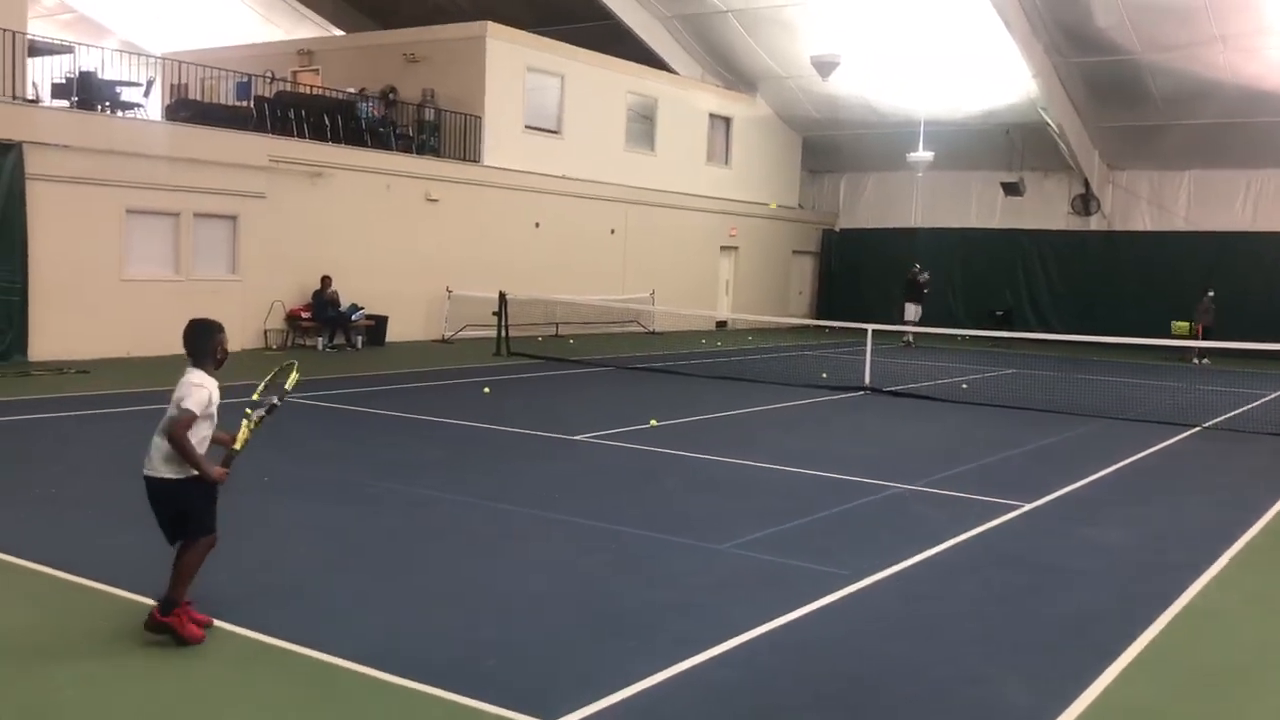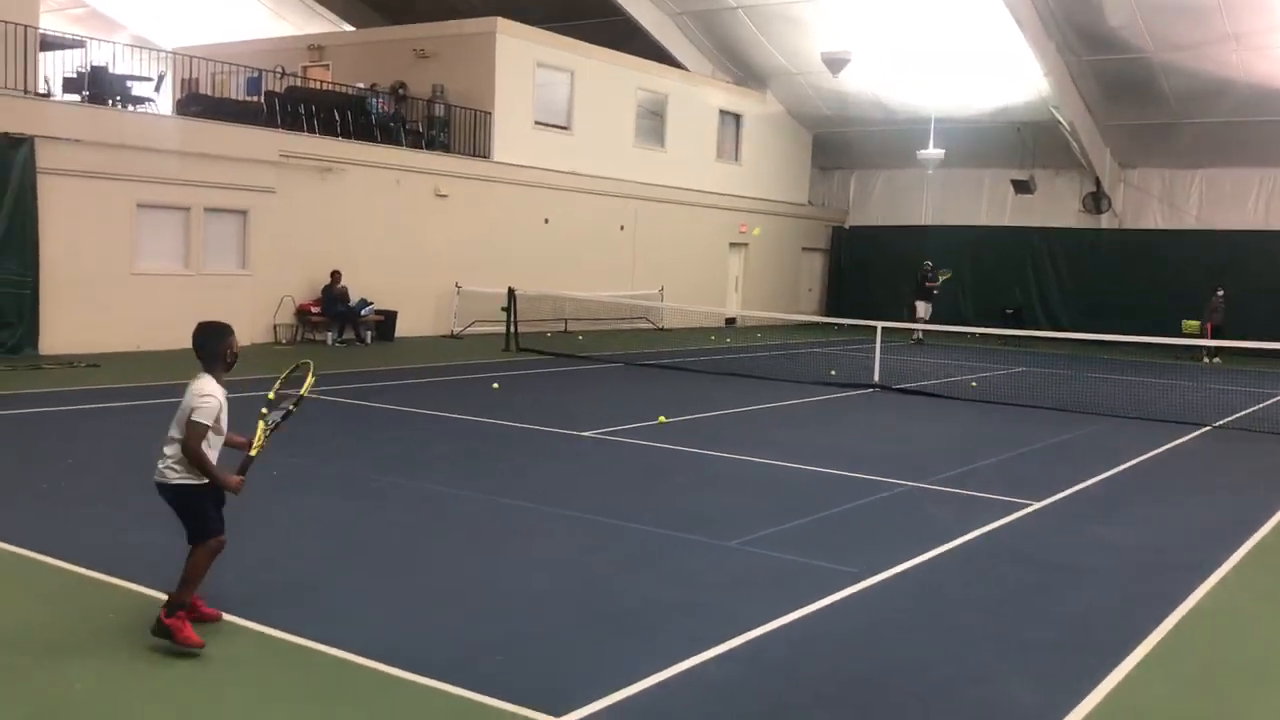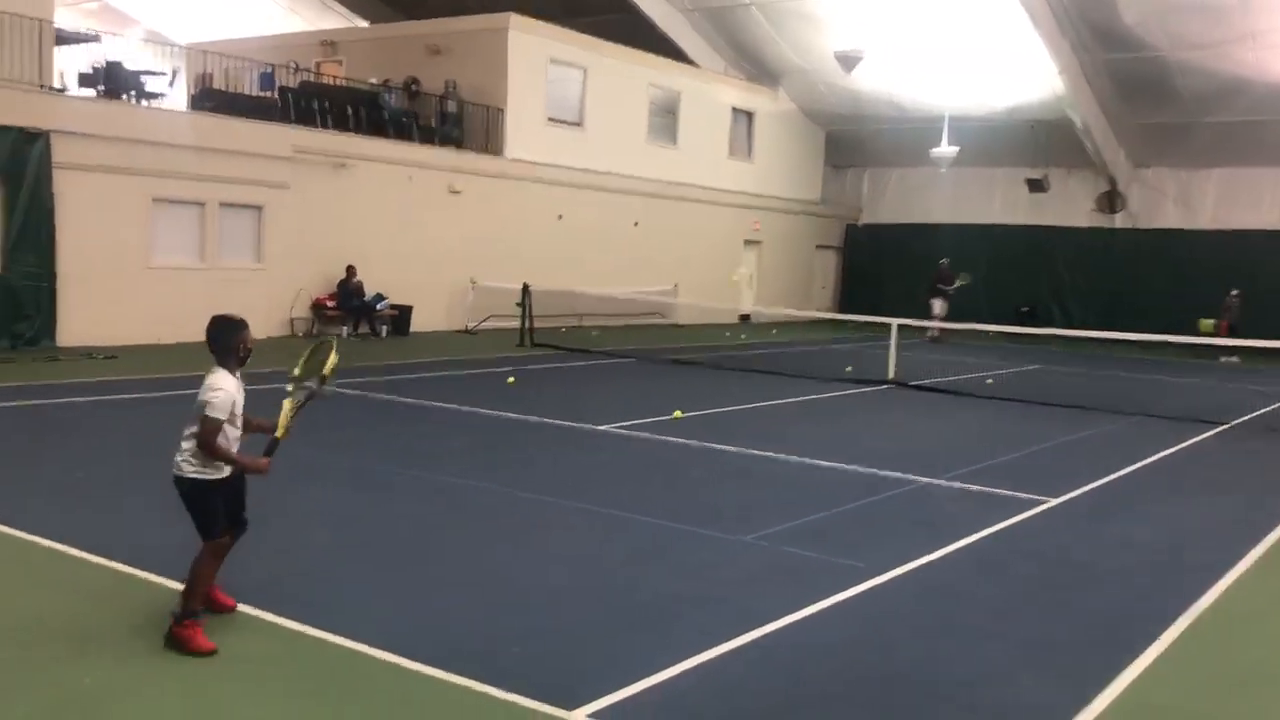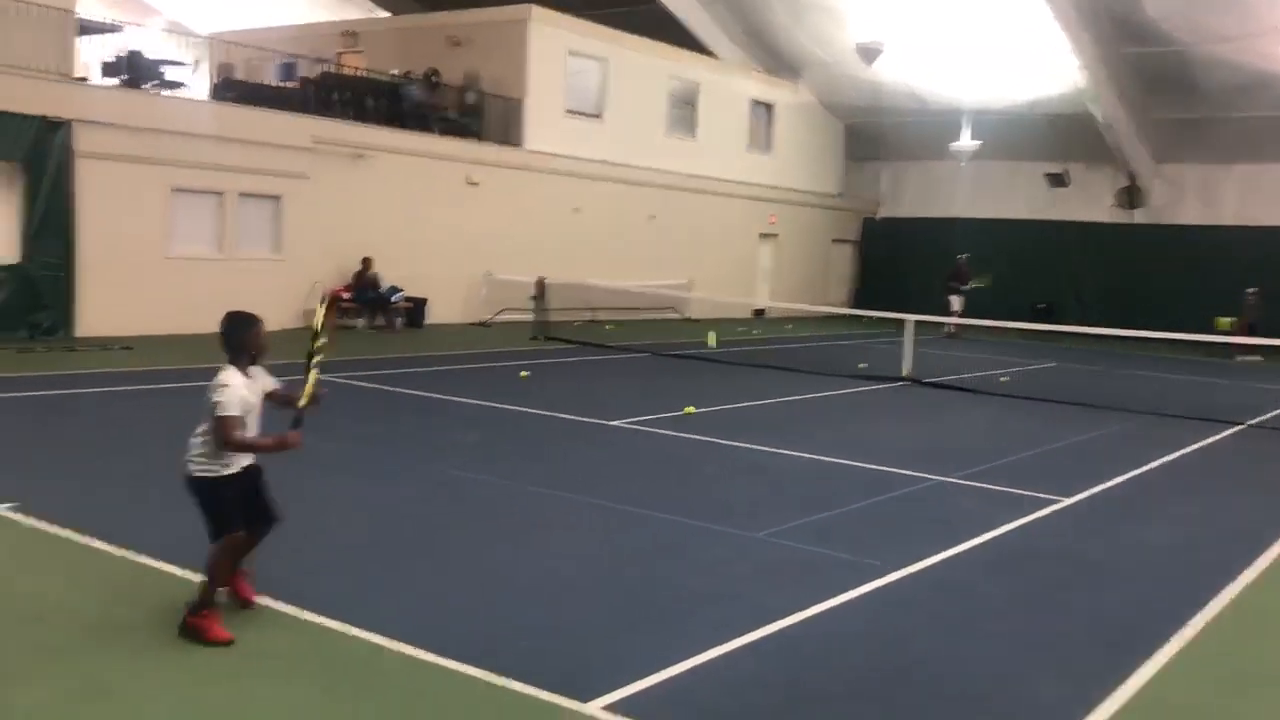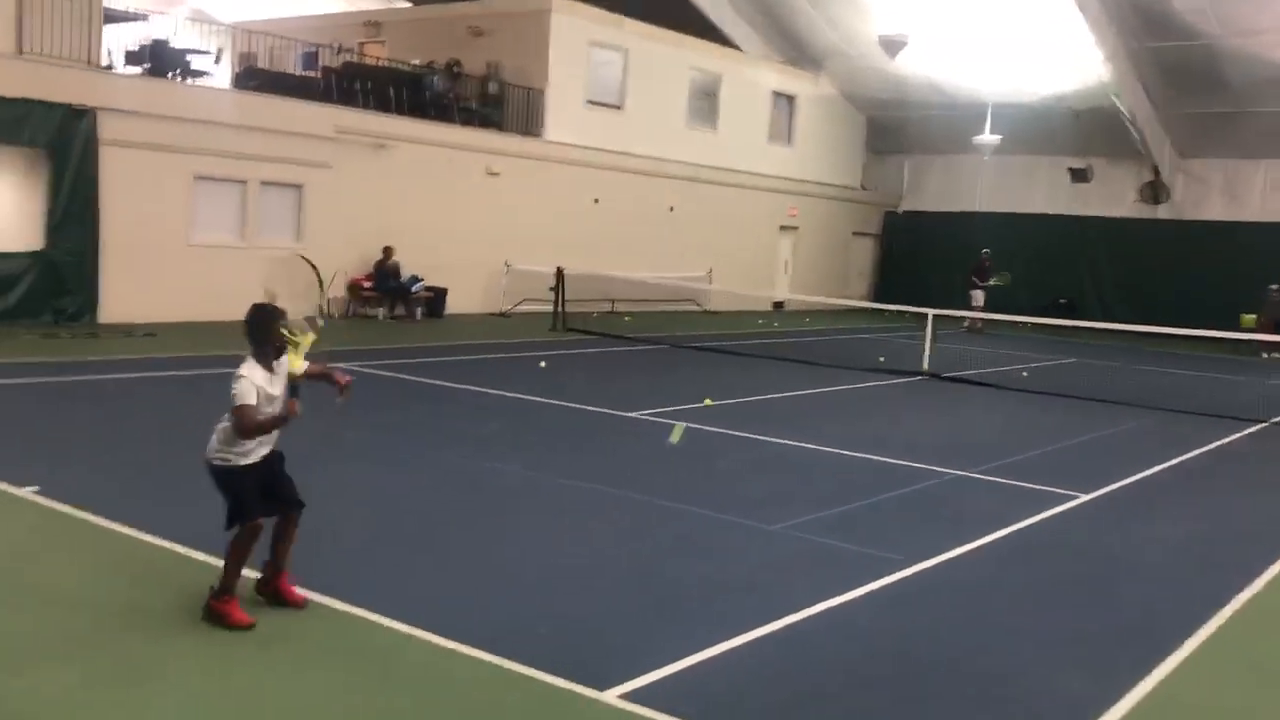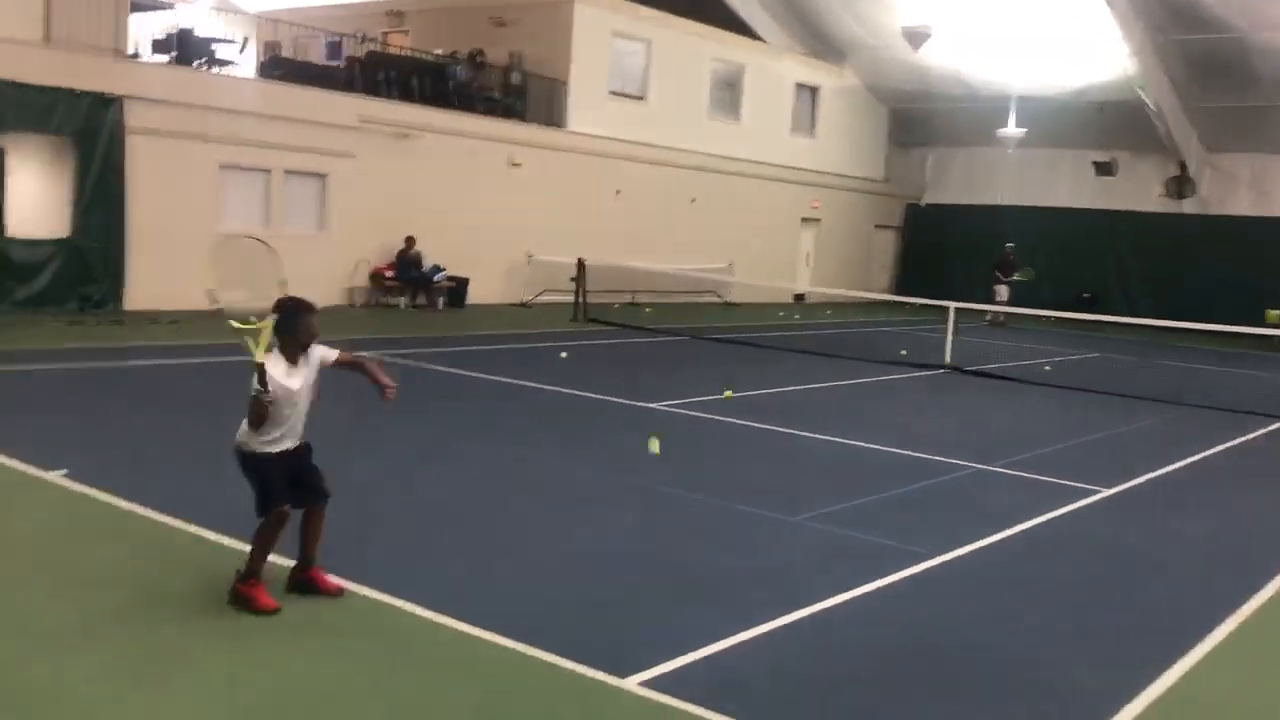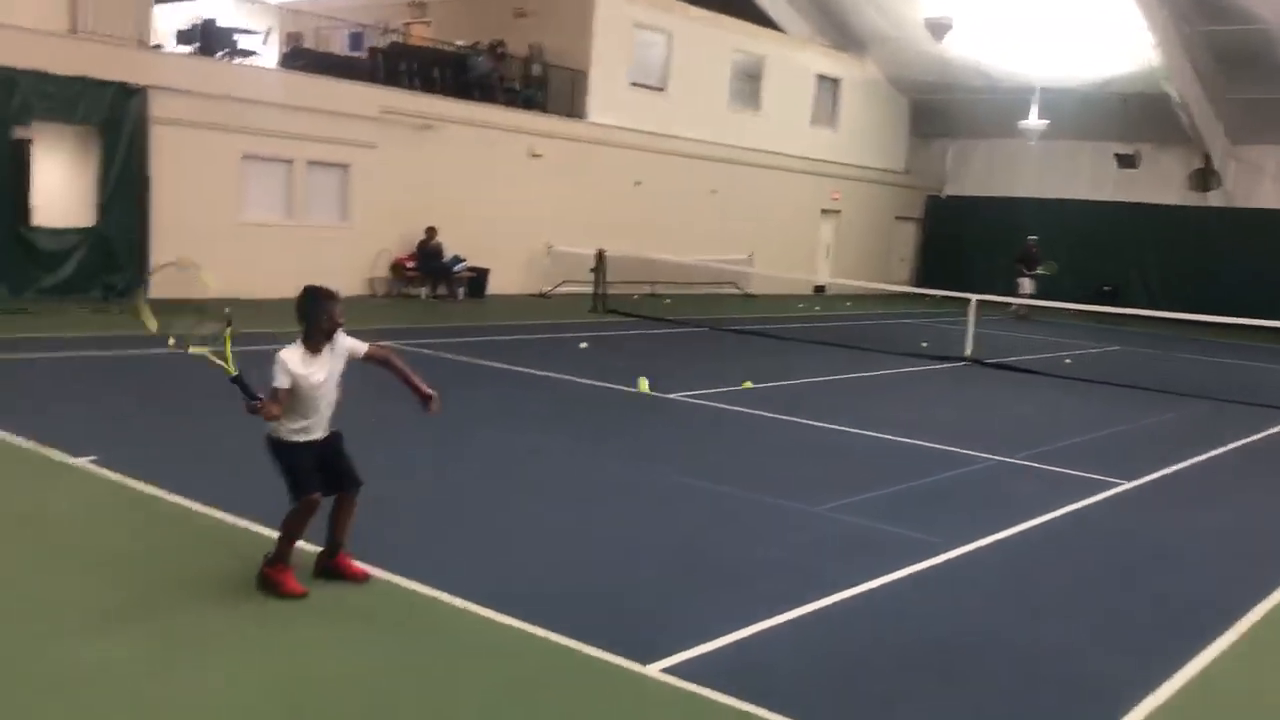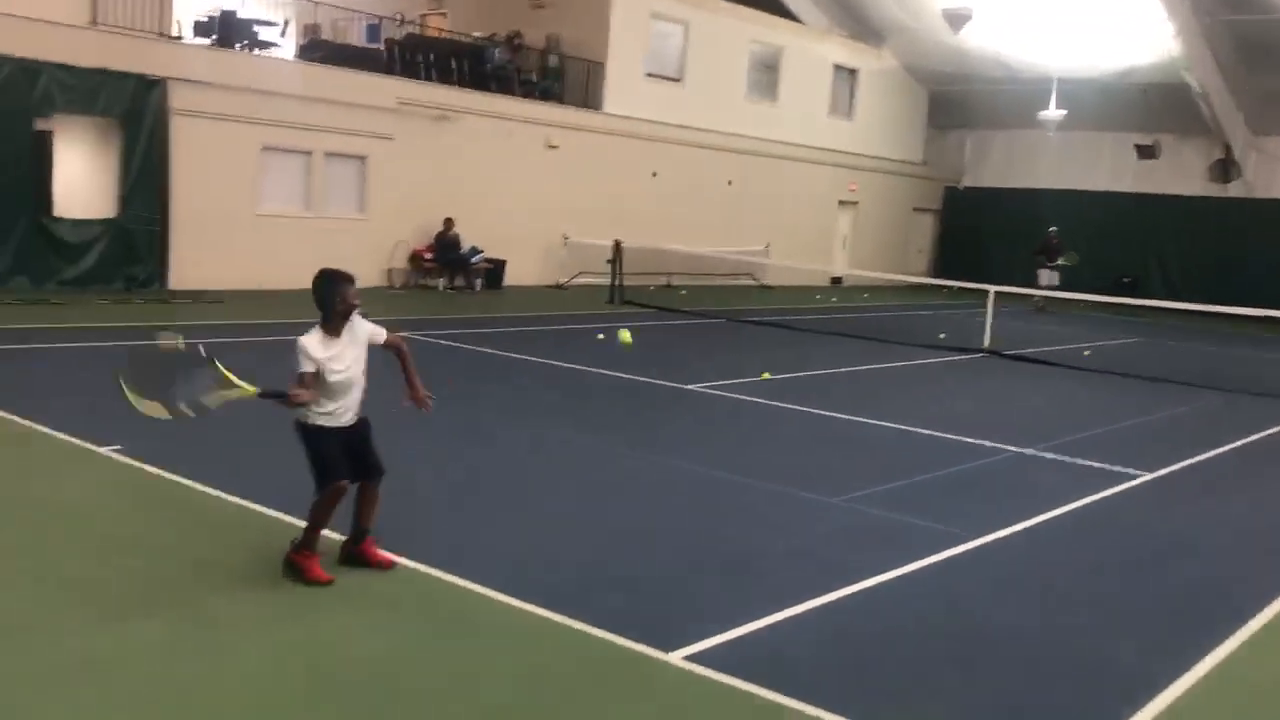
dt=0.1s
person 1, frame 1
left shoulder: (195, 380)
right shoulder: (201, 387)
right elbow: (175, 433)
left wrist: (219, 438)
right wrist: (205, 468)
left hip: (176, 473)
right hip: (172, 476)
left knee: (194, 537)
right knee: (204, 537)
left ankle: (175, 605)
right ankle: (168, 612)
person 1, frame 2
left shoulder: (209, 386)
right shoulder: (208, 395)
right elbow: (191, 448)
left wrist: (238, 442)
right wrist: (222, 480)
left hip: (197, 478)
right hip: (181, 479)
left knee: (208, 539)
right knee: (212, 541)
left ankle: (186, 599)
right ankle: (173, 616)
person 1, frame 3
left shoulder: (228, 379)
right shoulder: (221, 389)
right elbow: (207, 442)
left wrist: (268, 426)
right wrist: (247, 465)
left hip: (218, 471)
right hip: (198, 474)
left knee: (232, 530)
right knee: (217, 539)
left ankle: (203, 589)
right ankle: (184, 622)
person 1, frame 4
left shoulder: (253, 373)
right shoulder: (227, 386)
left elbow: (276, 394)
right elbow: (227, 441)
left wrist: (297, 399)
right wrist: (275, 444)
left hip: (242, 467)
right hip: (210, 472)
left knee: (264, 521)
right knee: (231, 536)
left ankle: (230, 574)
right ankle: (198, 615)
person 1, frame 5
left shoulder: (282, 363)
right shoulder: (247, 378)
left elbow: (319, 371)
right elbow: (245, 427)
left wrist: (336, 377)
right wrist: (280, 417)
left hip: (262, 454)
right hip: (231, 461)
left knee: (291, 507)
right knee: (251, 523)
left ankle: (273, 579)
right ankle: (221, 599)
person 1, frame 6
left shoulder: (314, 354)
right shoulder: (269, 370)
left elbow: (356, 361)
right elbow: (256, 423)
left wrist: (382, 381)
right wrist: (261, 405)
left hip: (292, 446)
right hip: (259, 451)
left knee: (317, 499)
right knee: (279, 510)
left ankle: (305, 572)
right ankle: (247, 583)
person 1, frame 7
left shoulder: (340, 344)
right shoulder: (287, 359)
left elbow: (385, 357)
right elbow: (277, 408)
left wrist: (419, 388)
right wrist: (265, 409)
left hip: (323, 435)
right hip: (290, 439)
left knee: (349, 487)
right knee: (310, 498)
left ankle: (332, 557)
right ankle: (275, 567)
person 1, frame 8
left shoulder: (363, 328)
right shoulder: (308, 345)
left elbow: (399, 345)
right elbow: (306, 390)
left wrist: (414, 385)
right wrist: (299, 396)
left hip: (352, 420)
right hip: (320, 427)
left knee: (371, 477)
right knee: (336, 485)
left ankle: (359, 543)
right ankle: (301, 553)
